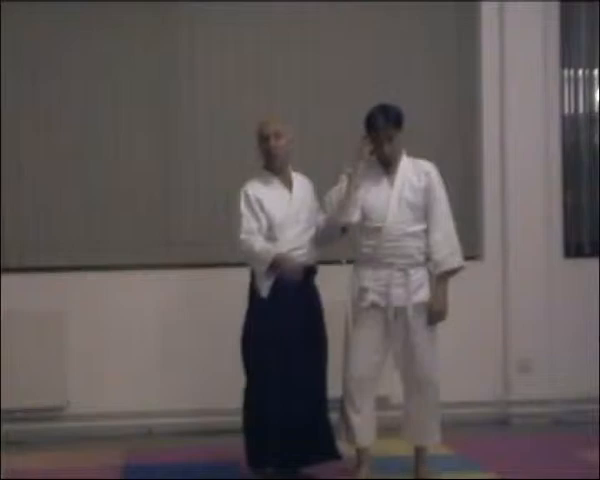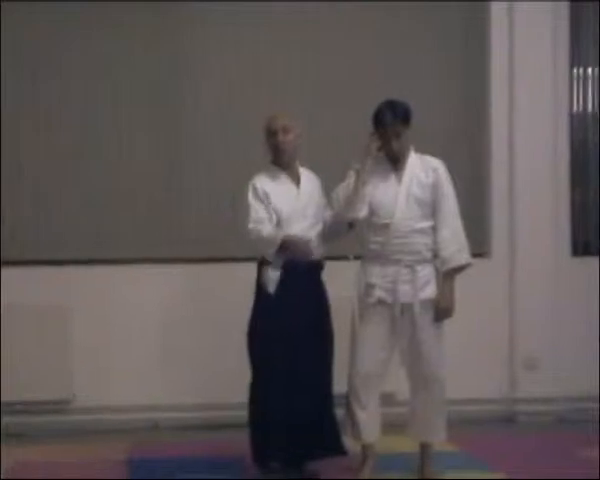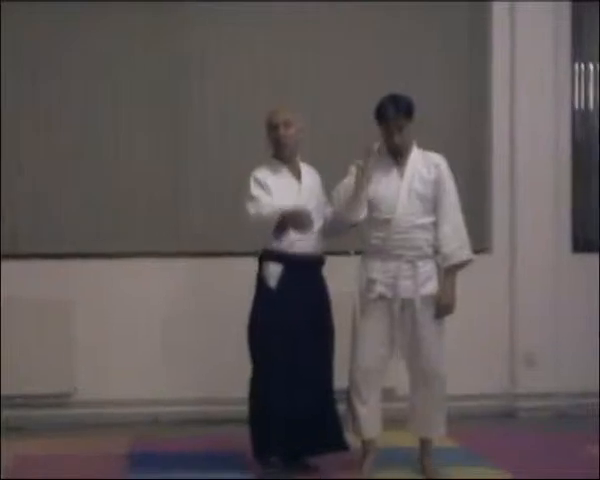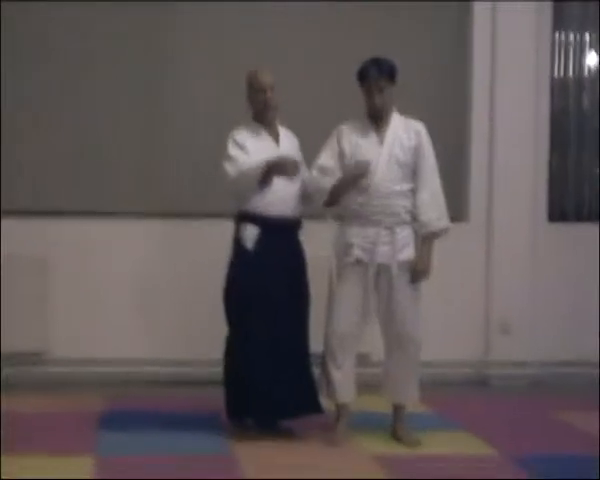
dt=0.2s
person 1, frame 1
left shoulder: (425, 173)
right shoulder: (358, 176)
left elbow: (441, 231)
right elbow: (340, 216)
left wrist: (440, 287)
right wrist: (359, 166)
left hip: (415, 284)
right hip: (371, 285)
left knee: (422, 374)
right knee: (359, 373)
person 1, frame 2
left shoulder: (433, 169)
right shoulder: (366, 172)
left elbow: (448, 228)
right elbow: (346, 211)
left wrist: (447, 284)
right wrist: (367, 162)
left hip: (422, 280)
right hip: (377, 281)
left knee: (428, 371)
right knee: (364, 369)
person 1, frame 3
left shoulder: (435, 165)
right shoulder: (368, 168)
left elbow: (449, 223)
right elbow: (345, 209)
left wrist: (449, 280)
right wrist: (366, 166)
left hip: (423, 275)
right hip: (378, 275)
left knee: (428, 366)
right knee: (366, 364)
person 1, frame 4
left shoulder: (415, 132)
right shoulder: (345, 133)
left elbow: (428, 190)
right elbow: (318, 180)
left wrist: (426, 246)
right wrist: (342, 183)
left hip: (400, 241)
right hip: (355, 241)
left knee: (403, 332)
right knee: (341, 328)
left ankle: (399, 419)
right ankle: (342, 415)
person 2, frame 1
left shoulder: (305, 185)
right shoulder: (253, 191)
left elbow: (320, 230)
right elbow: (249, 240)
right wrist: (277, 258)
left hip: (304, 287)
right hip: (271, 290)
left knee: (306, 374)
right knee: (268, 378)
person 2, frame 2
left shoulder: (313, 181)
right shoulder: (260, 184)
left elbow: (327, 225)
right elbow: (259, 229)
right wrist: (286, 241)
left hip: (310, 281)
right hip: (278, 284)
left knee: (312, 370)
right knee: (273, 373)
person 2, frame 3
left shoulder: (313, 176)
right shoulder: (261, 177)
left elbow: (328, 221)
right elbow: (261, 214)
right wrist: (286, 214)
left hip: (311, 276)
right hip: (279, 278)
left knee: (312, 364)
right knee: (274, 366)
left ankle: (299, 446)
right ankle: (270, 450)
person 2, frame 4
left shoulder: (291, 139)
right shoulder: (240, 138)
left elbow: (302, 183)
right elbow: (240, 176)
right wrist: (270, 166)
left hip: (288, 240)
right hip: (256, 241)
left knee: (287, 327)
right knee: (251, 329)
left ankle: (273, 409)
right ankle: (244, 411)
